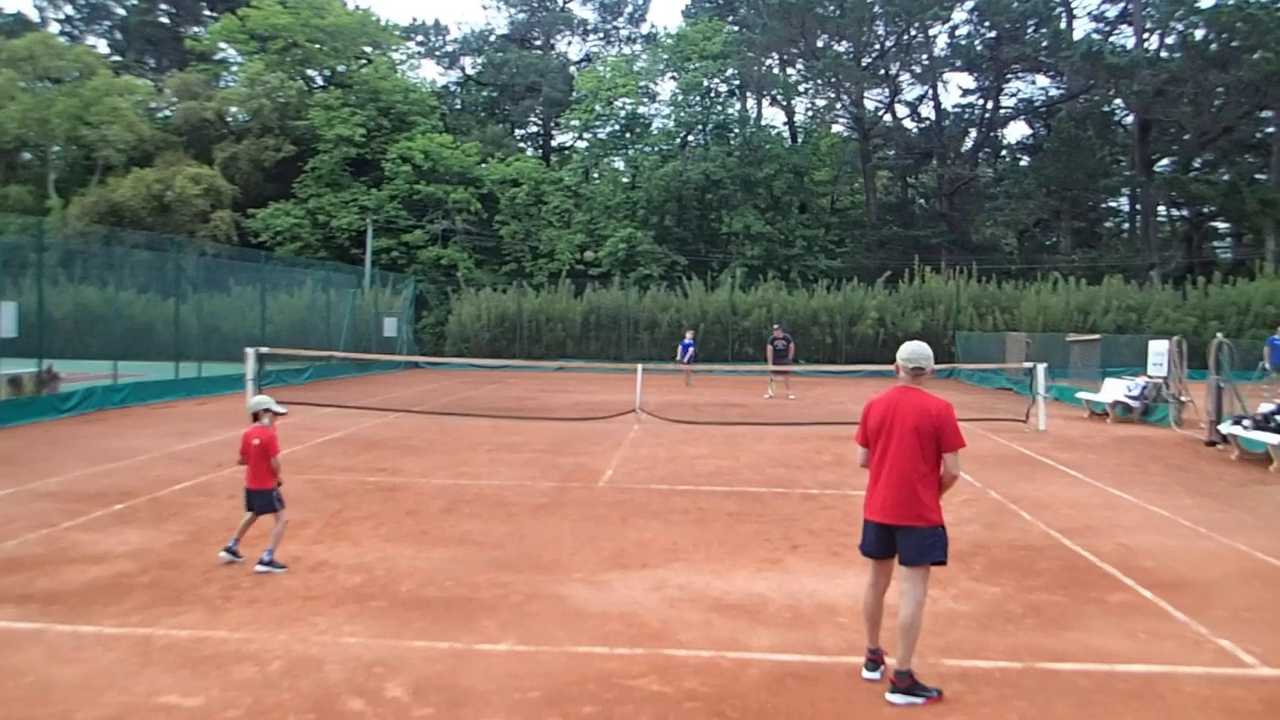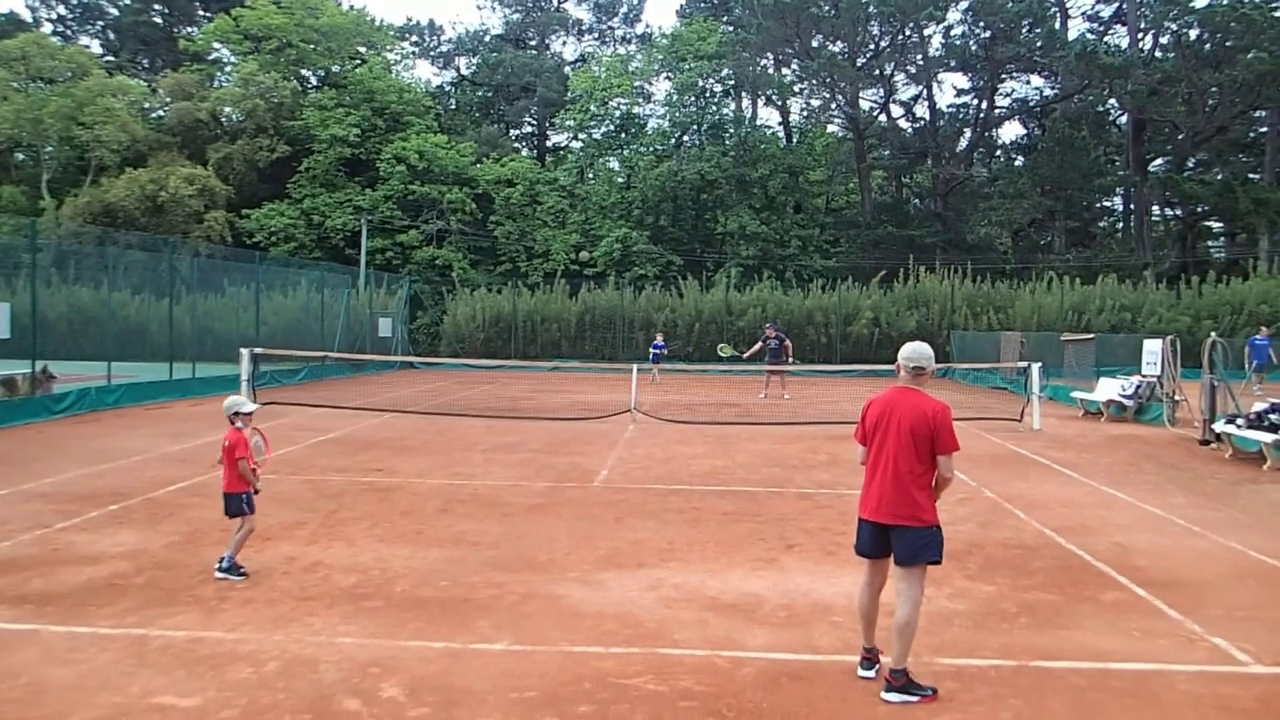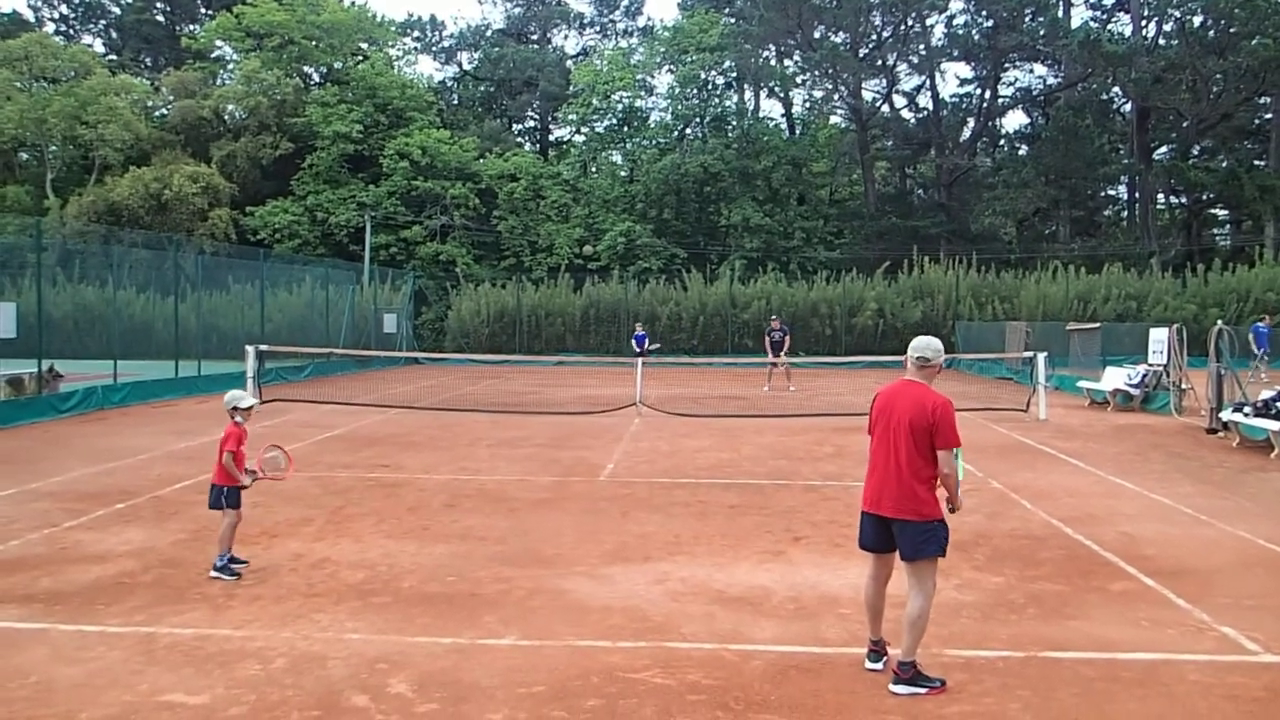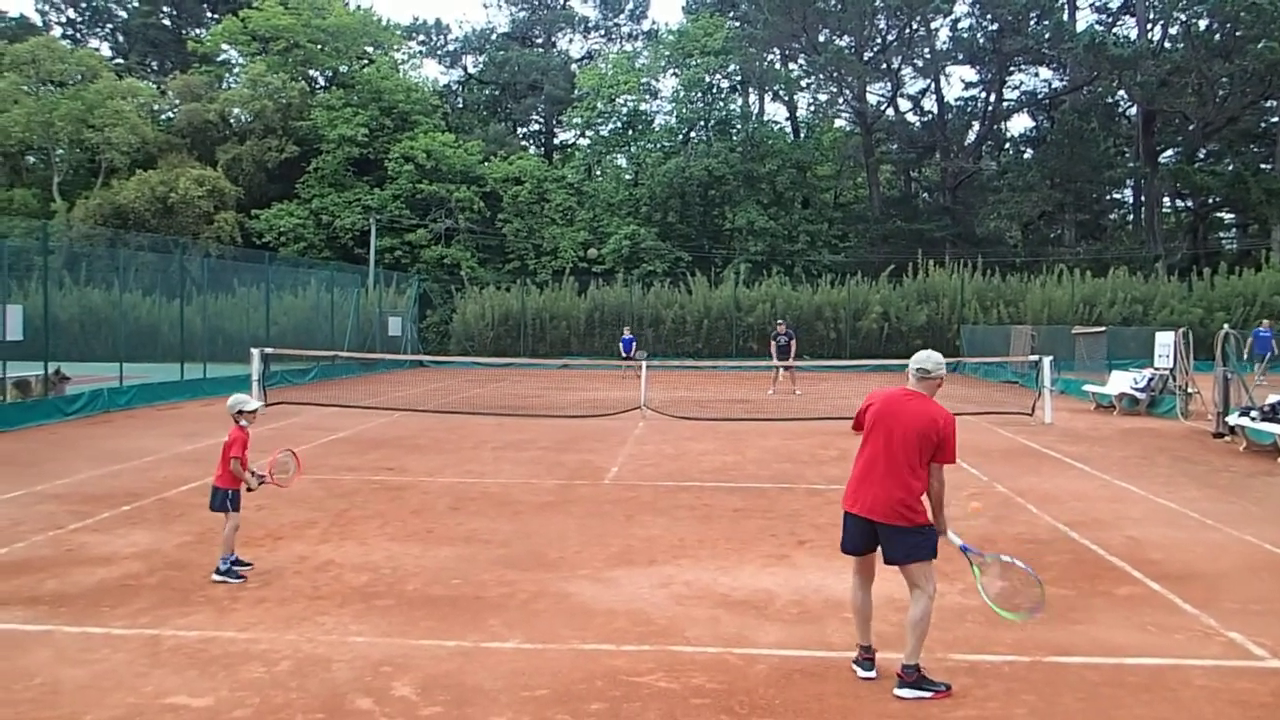
dt=0.7s
person 1, frame 1
left shoulder: (873, 405)
right shoulder: (939, 409)
left elbow: (863, 460)
right elbow: (952, 470)
right wrist: (934, 491)
left hip: (878, 509)
right hip: (919, 514)
left knee: (877, 581)
right knee: (913, 593)
left ankle: (873, 658)
right ankle: (901, 680)
person 1, frame 2
left shoulder: (873, 404)
right shoulder: (936, 411)
left elbow: (863, 457)
right elbow: (946, 473)
right wrist: (933, 495)
left hip: (873, 508)
right hip: (914, 514)
left knee: (872, 580)
right knee: (909, 593)
left ankle: (868, 655)
right ankle: (896, 678)
person 1, frame 3
left shoulder: (882, 396)
right shoulder: (938, 405)
right elbow: (947, 468)
right wrist: (954, 498)
left hip: (875, 500)
right hip: (916, 508)
left knee: (878, 574)
right knee: (922, 588)
left ankle: (875, 648)
right ankle: (905, 671)
person 1, frame 4
left shoulder: (876, 400)
right shoulder: (943, 421)
left elbow: (857, 430)
right elbow: (936, 480)
right wrist: (940, 521)
left hip: (859, 503)
right hip: (903, 513)
left knee: (862, 578)
right knee: (923, 590)
left ankle: (865, 655)
right ankle: (909, 674)
person 2, frame 1
left shoulder: (247, 434)
right shoulder: (270, 435)
left elbow: (241, 460)
right elbow: (275, 463)
right wrist: (278, 478)
left hip: (251, 485)
right hip: (266, 486)
left knee: (252, 515)
right knee: (282, 519)
left ankle: (231, 548)
right ankle: (267, 560)
person 2, frame 2
left shoulder: (229, 435)
right shoulder: (240, 438)
left elbow: (221, 459)
right elbow: (242, 468)
right wrist: (254, 483)
left hip: (232, 487)
right hip: (239, 489)
left knee: (244, 525)
right knee: (249, 527)
left ankle: (227, 559)
right ankle: (225, 566)
person 2, frame 3
left shoulder: (241, 429)
right shoulder: (234, 432)
right elbow: (226, 460)
left wrist: (245, 471)
right wrist: (241, 478)
left hip: (233, 483)
right hip: (224, 484)
left knee: (236, 518)
right knee: (230, 520)
left ankle: (227, 556)
right ankle: (219, 565)
person 2, frame 4
left shoulder: (240, 432)
right shoulder: (239, 436)
right elbow: (234, 466)
left wrist: (253, 473)
right wrist: (249, 482)
left hip: (227, 484)
right hip: (227, 486)
left knee: (231, 522)
right knee: (233, 523)
left ankle: (231, 558)
right ankle: (222, 568)
